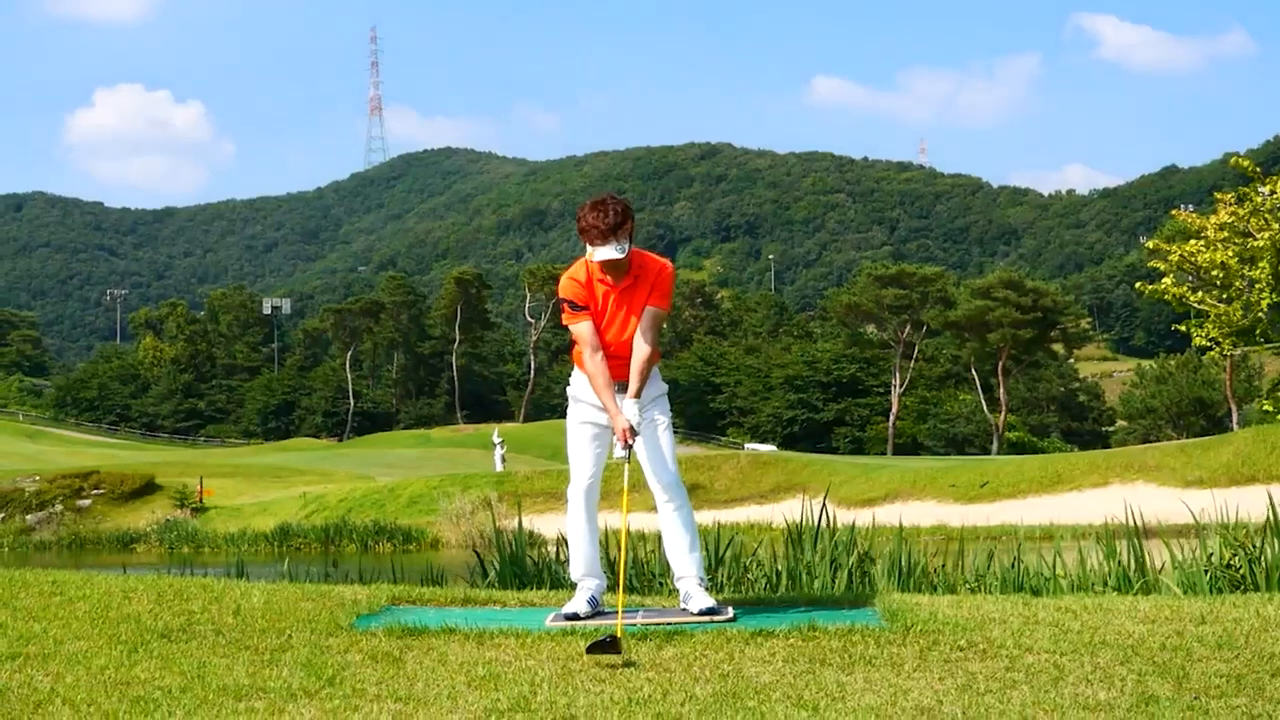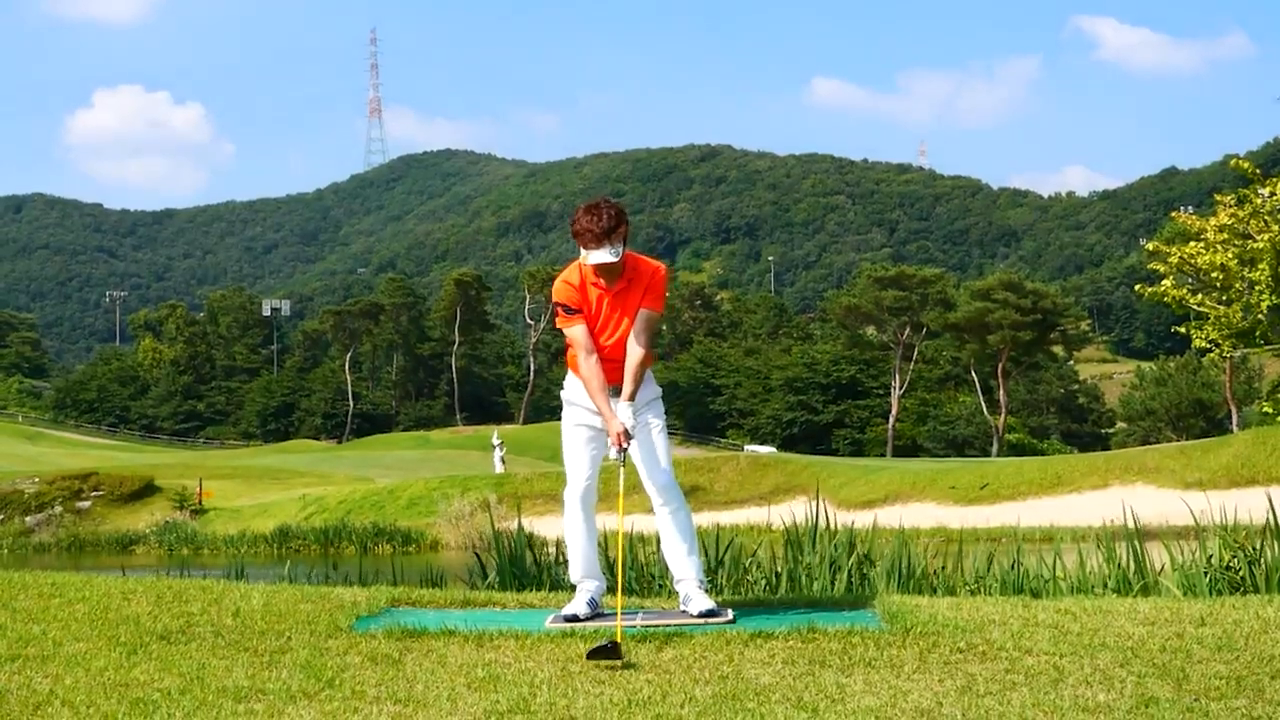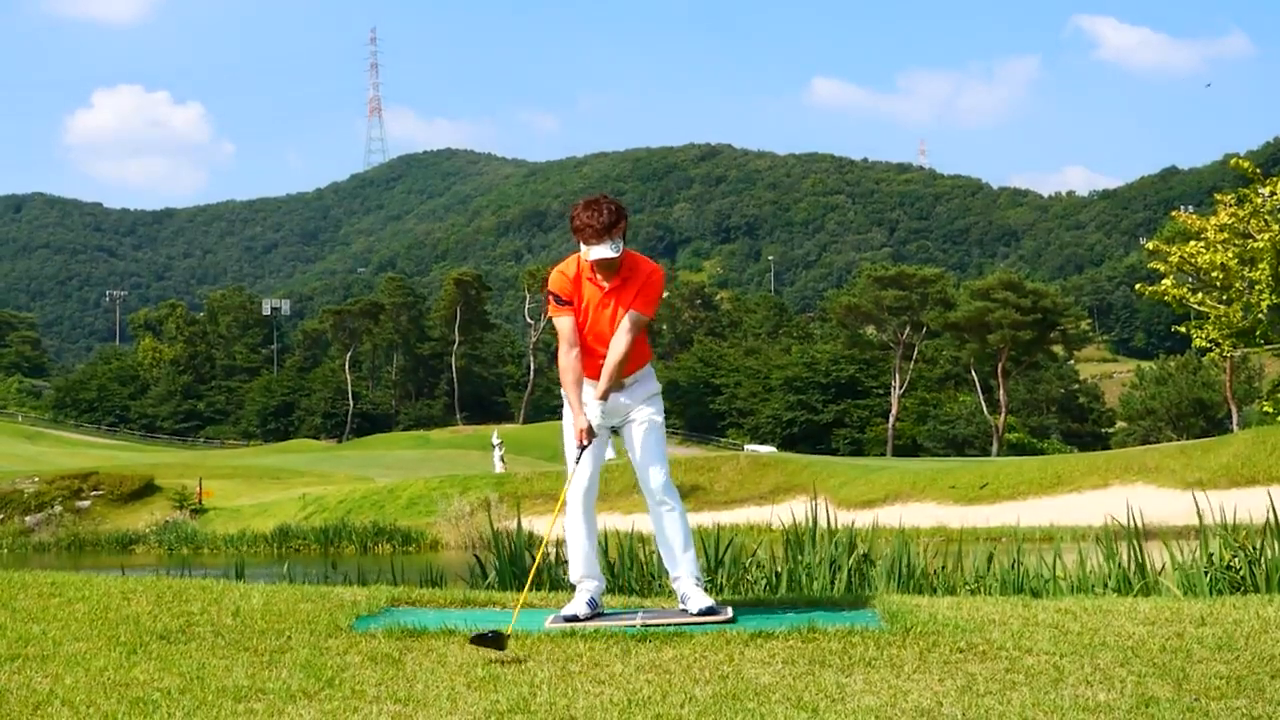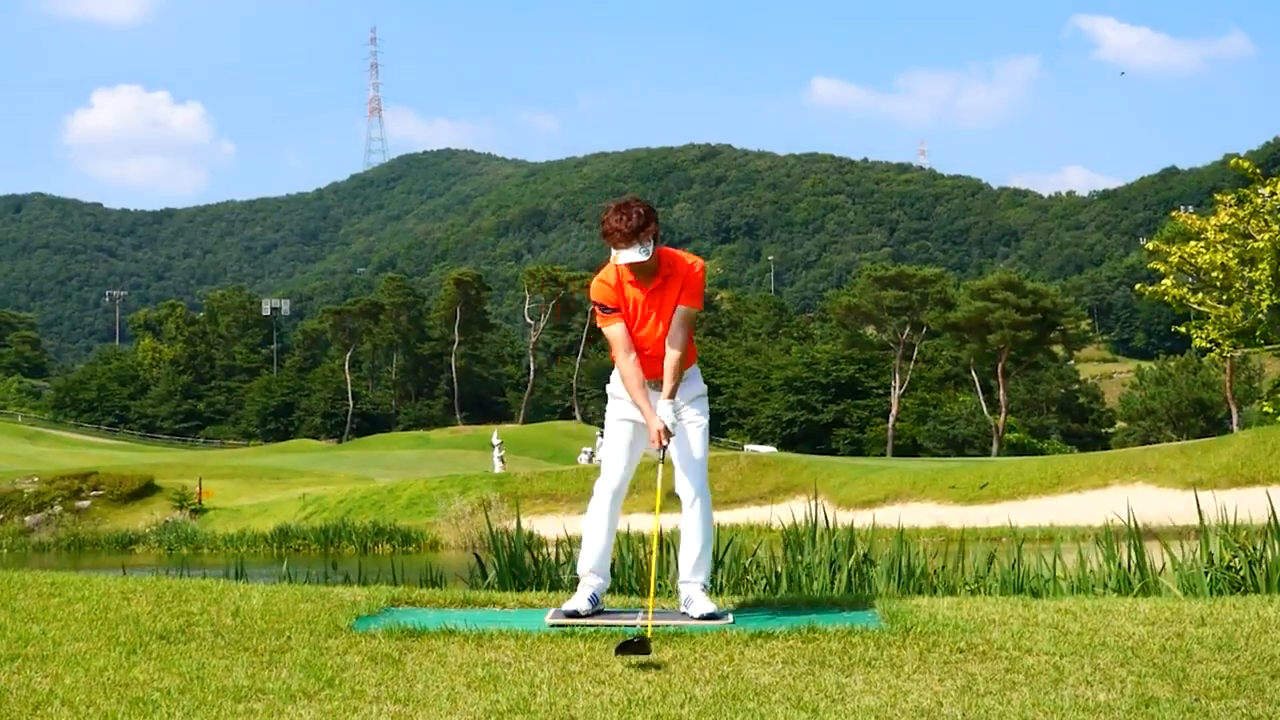
dt=0.5s
person 1, frame 1
left shoulder: (659, 271)
right shoulder: (573, 282)
left elbow: (645, 339)
right elbow: (592, 352)
left wrist: (632, 400)
right wrist: (614, 413)
left hip: (644, 387)
right hip: (589, 390)
left knee: (668, 483)
right knee: (582, 487)
left ankle: (691, 585)
right ankle: (588, 587)
person 1, frame 2
left shoulder: (652, 274)
right shoulder: (567, 285)
left elbow: (638, 341)
right elbow: (586, 355)
left wrist: (626, 403)
right wrist: (608, 417)
left hip: (639, 390)
right hip: (584, 393)
left knee: (664, 486)
right knee: (579, 490)
left ankle: (690, 585)
right ankle: (588, 589)
person 1, frame 3
left shoulder: (649, 275)
right shoulder: (563, 278)
left elbow: (624, 339)
right elbow: (570, 348)
left wrist: (600, 401)
right wrist: (577, 411)
left hip: (637, 387)
right hip: (583, 389)
left knee: (658, 484)
right knee: (579, 490)
left ankle: (688, 584)
right ankle: (587, 589)
person 1, frame 4
left shoulder: (690, 269)
right shoulder: (605, 284)
left elbow: (677, 337)
right elbow: (625, 354)
left wrist: (668, 402)
right wrist: (648, 417)
left hip: (683, 386)
right hip: (629, 389)
left knee: (694, 486)
right knee: (610, 486)
left ankle: (693, 588)
right ankle: (592, 585)
